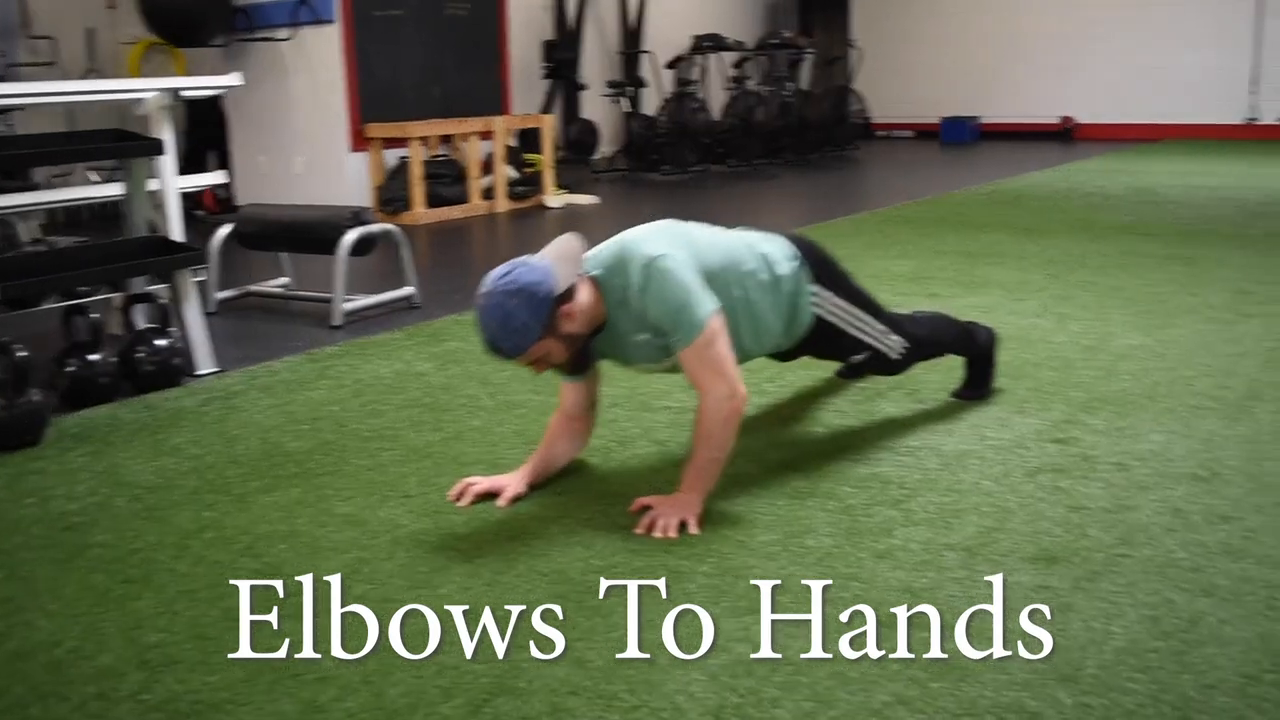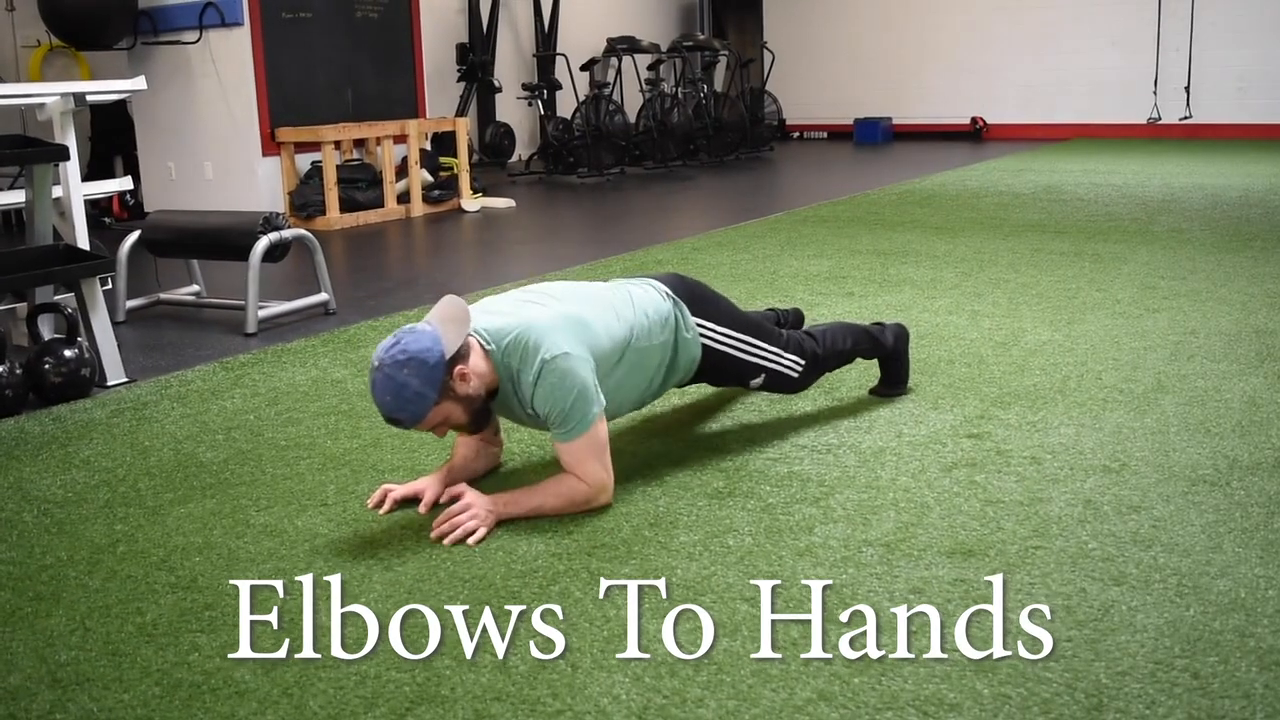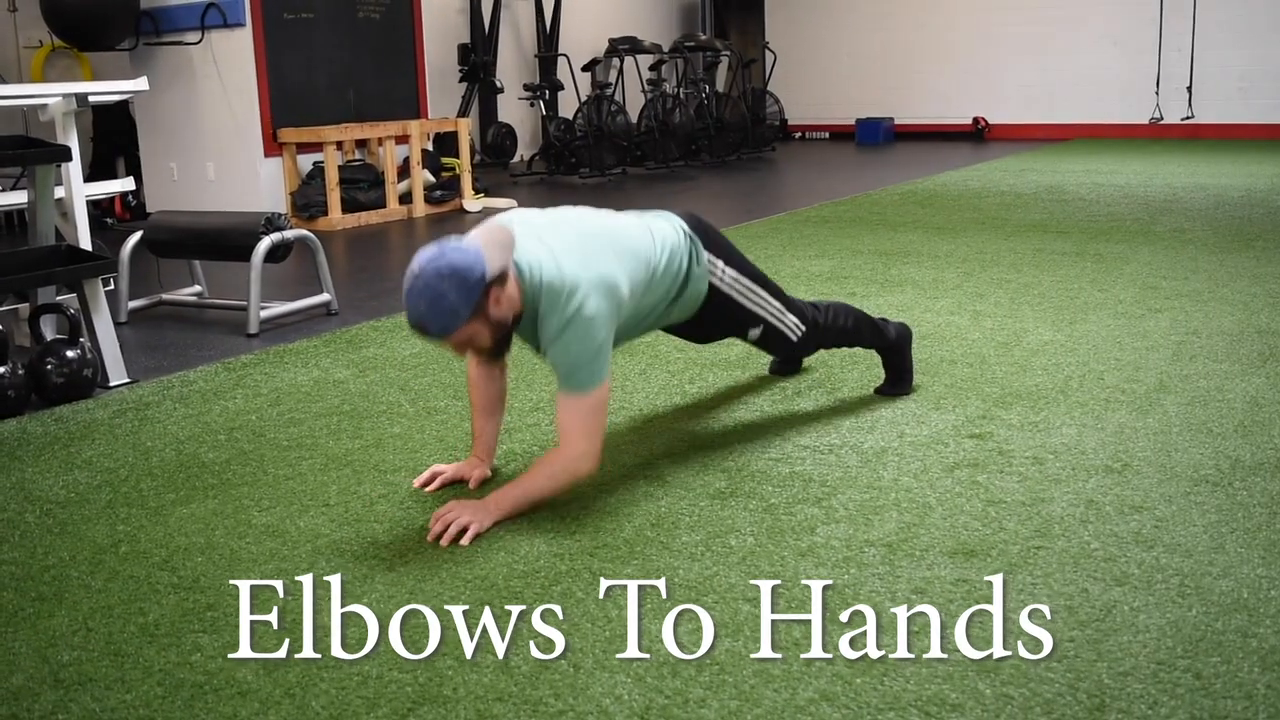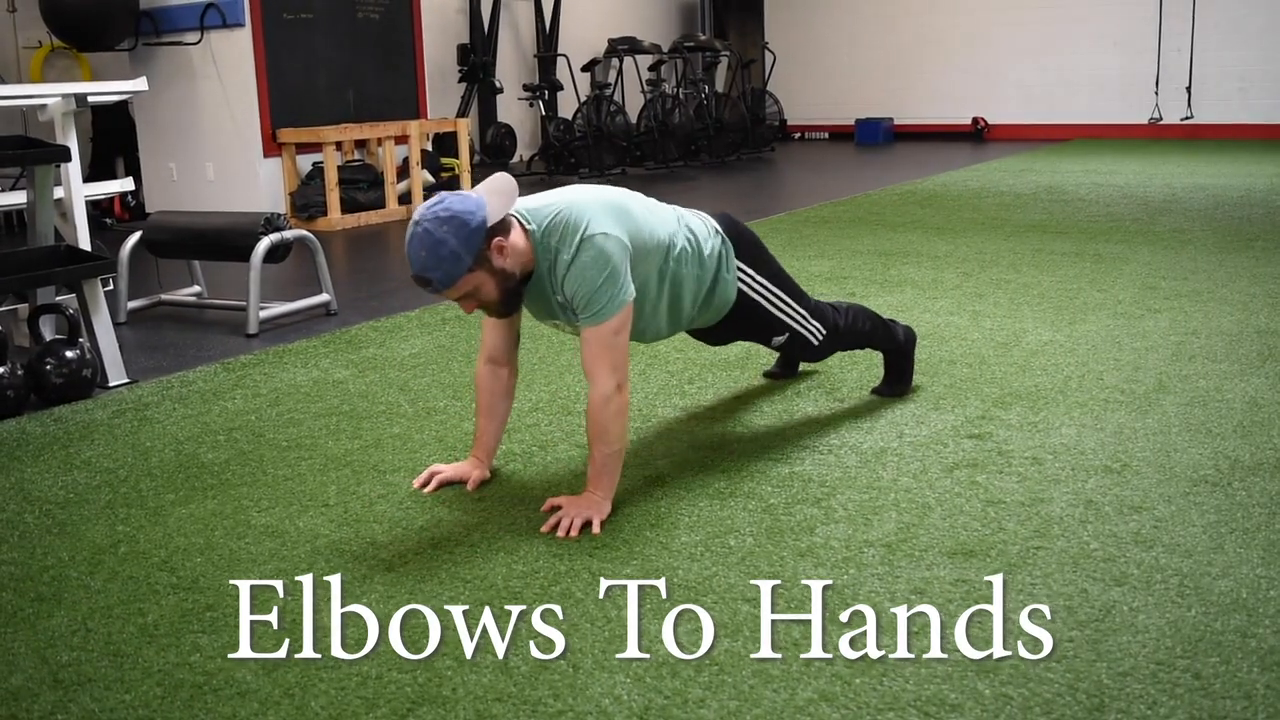
dt=1s
person 1, frame 1
left shoulder: (654, 274)
right shoulder: (569, 309)
left elbow: (725, 395)
right elbow: (575, 421)
left wrist: (689, 497)
right wrist: (523, 474)
left hip: (795, 284)
right hip: (758, 308)
left knee: (895, 348)
left ankle: (974, 343)
right ankle: (855, 358)
person 1, frame 2
left shoulder: (550, 363)
right shoulder: (457, 347)
left elbow: (595, 485)
right elbow: (484, 446)
left wrist: (494, 506)
right wrist: (441, 476)
left hip: (682, 323)
right hip: (637, 310)
left knee: (798, 361)
left ankle: (884, 341)
right ankle: (780, 319)
person 1, frame 3
left shoulder: (573, 305)
right shoulder: (481, 258)
left elbow: (581, 454)
right elbow: (488, 365)
left wrist: (492, 506)
right wrist: (479, 458)
left hip: (691, 262)
right hip: (645, 245)
left knee: (798, 330)
right knee: (744, 334)
left ankle: (888, 338)
right ankle: (786, 351)
person 1, frame 4
left shoulder: (588, 247)
right shoulder: (495, 248)
left elbow: (608, 386)
right elbow: (497, 363)
left wrist: (598, 496)
right wrist: (479, 459)
left hip: (722, 268)
right hip: (682, 285)
left knee: (817, 334)
right knee: (763, 338)
left ankle: (894, 340)
right ankle: (788, 356)
